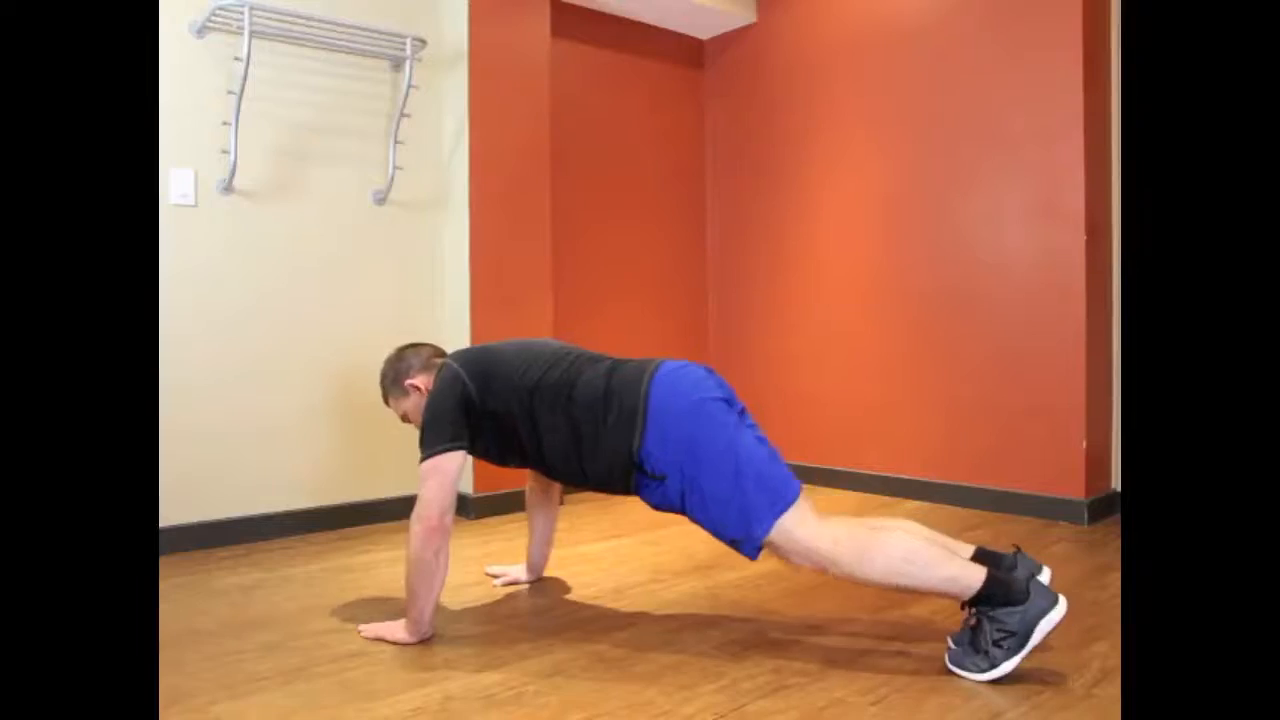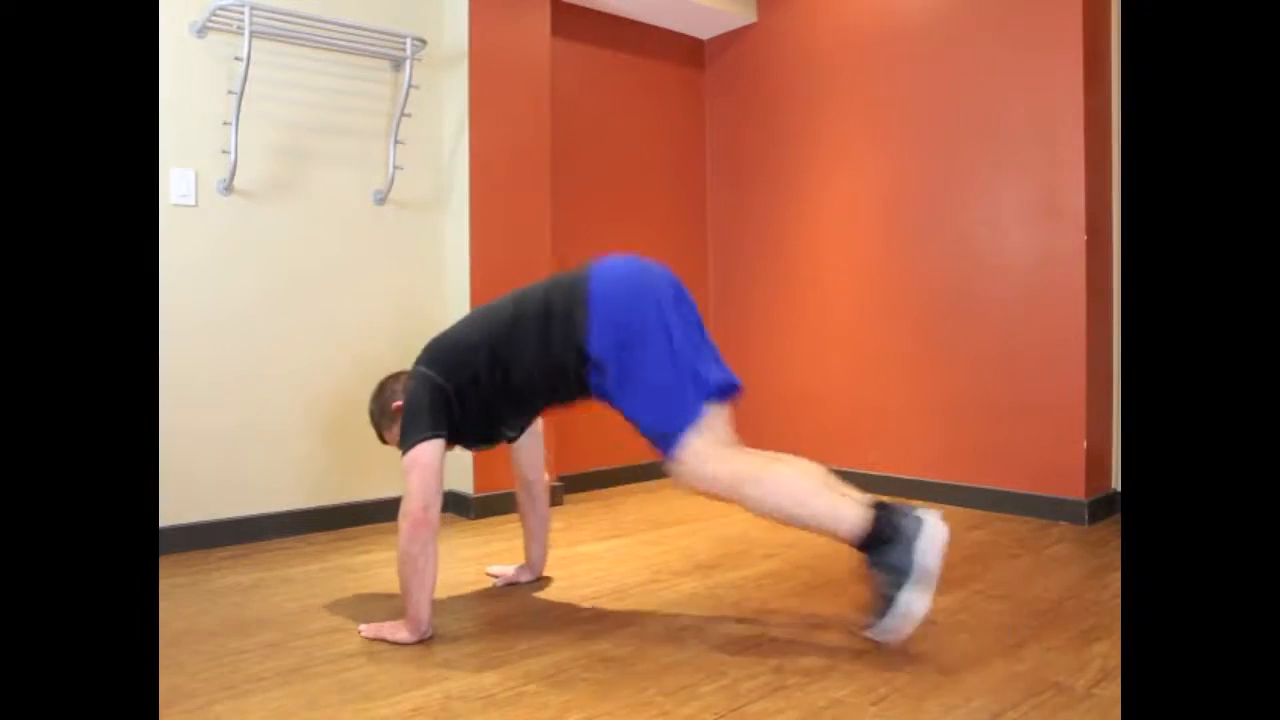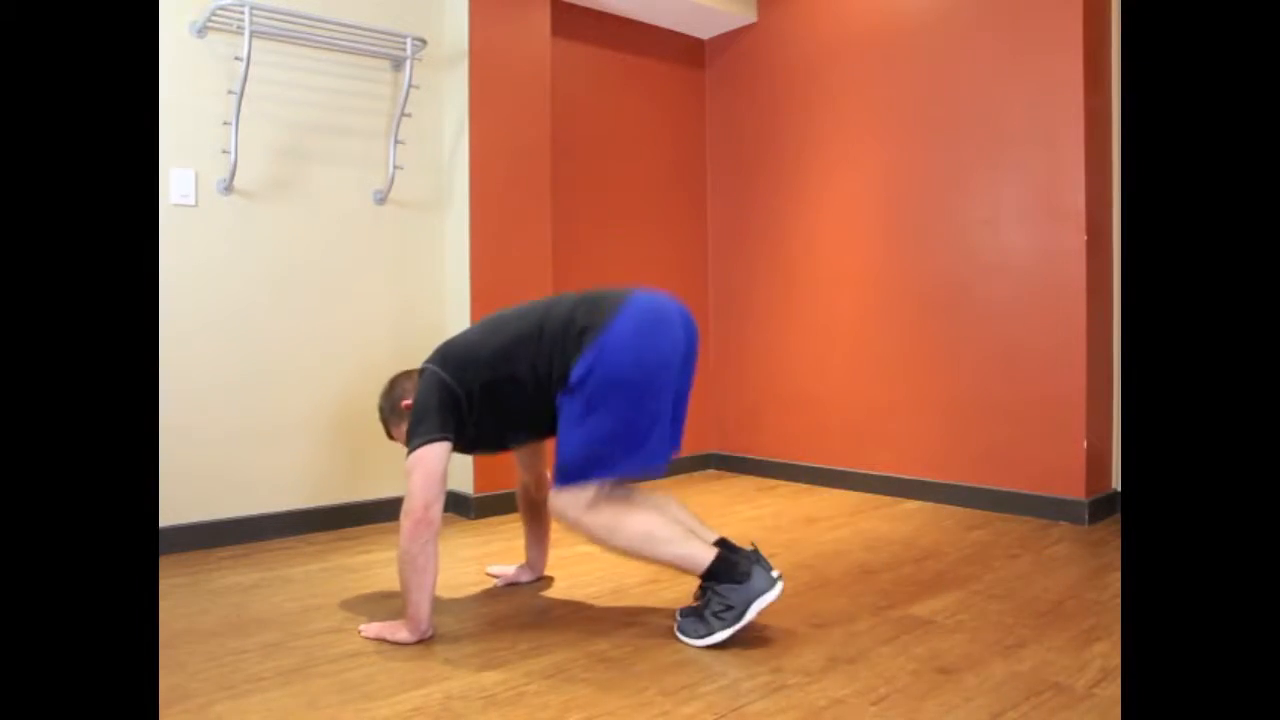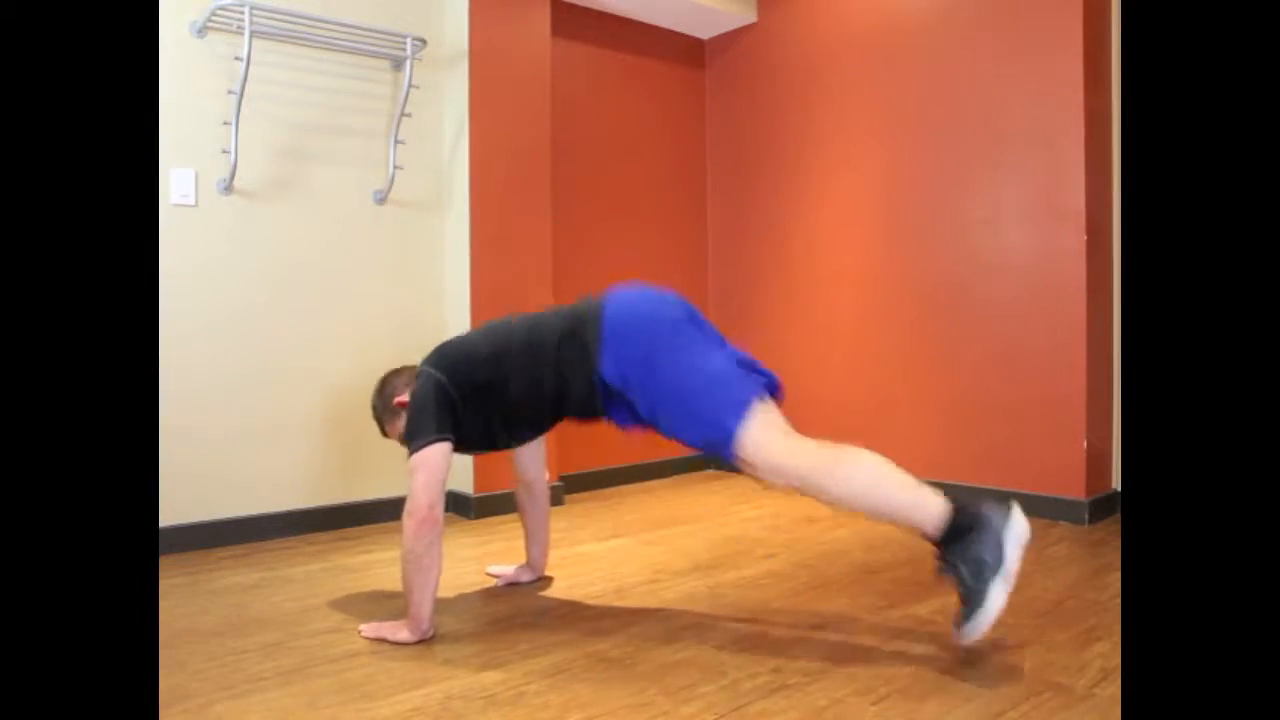
dt=0.4s
person 1, frame 1
left shoulder: (451, 390)
right shoulder: (497, 378)
left elbow: (432, 519)
right elbow: (544, 464)
left wrist: (415, 623)
right wrist: (534, 567)
left hip: (665, 428)
right hip: (678, 398)
left knee: (805, 540)
right knee: (812, 526)
left ankle: (1007, 595)
right ankle: (1000, 565)
person 1, frame 2
left shoulder: (429, 391)
right shoulder: (480, 389)
left elbow: (419, 513)
right elbow: (533, 472)
left wrist: (415, 624)
right wrist: (531, 566)
left hip: (615, 309)
right hip: (634, 293)
left knee: (706, 465)
right knee: (716, 454)
left ankle: (890, 535)
right ankle: (889, 525)
person 1, frame 3
left shoulder: (435, 394)
right shoulder: (482, 383)
left elbow: (421, 515)
right elbow: (533, 479)
left wrist: (415, 625)
right wrist: (533, 566)
left hip: (621, 340)
right hip: (660, 324)
left knee: (576, 504)
right knee: (598, 494)
left ankle: (734, 576)
right ankle: (736, 562)
person 1, frame 4
left shoulder: (433, 391)
right shoulder: (476, 391)
left elbow: (423, 512)
right elbow: (532, 475)
left wrist: (416, 622)
right wrist: (533, 564)
left hip: (633, 339)
right hip: (646, 329)
left knee: (775, 454)
right knee: (774, 448)
left ankle: (969, 531)
right ankle: (970, 528)
